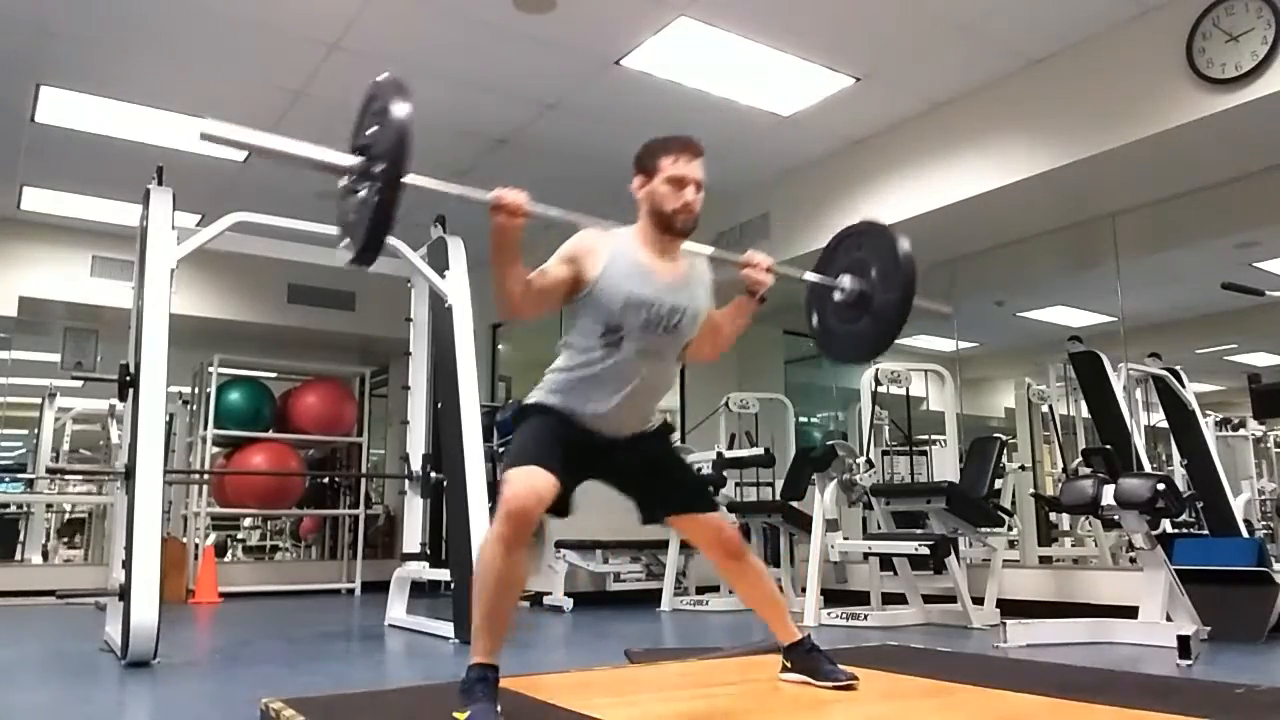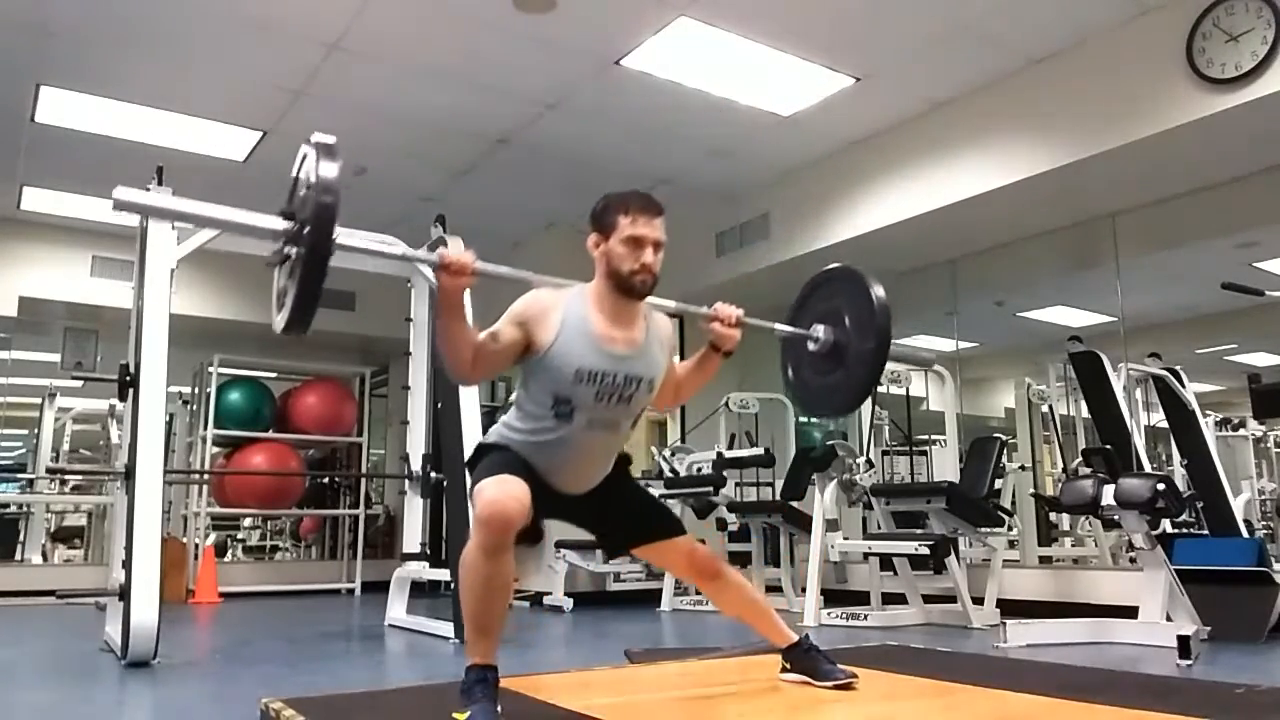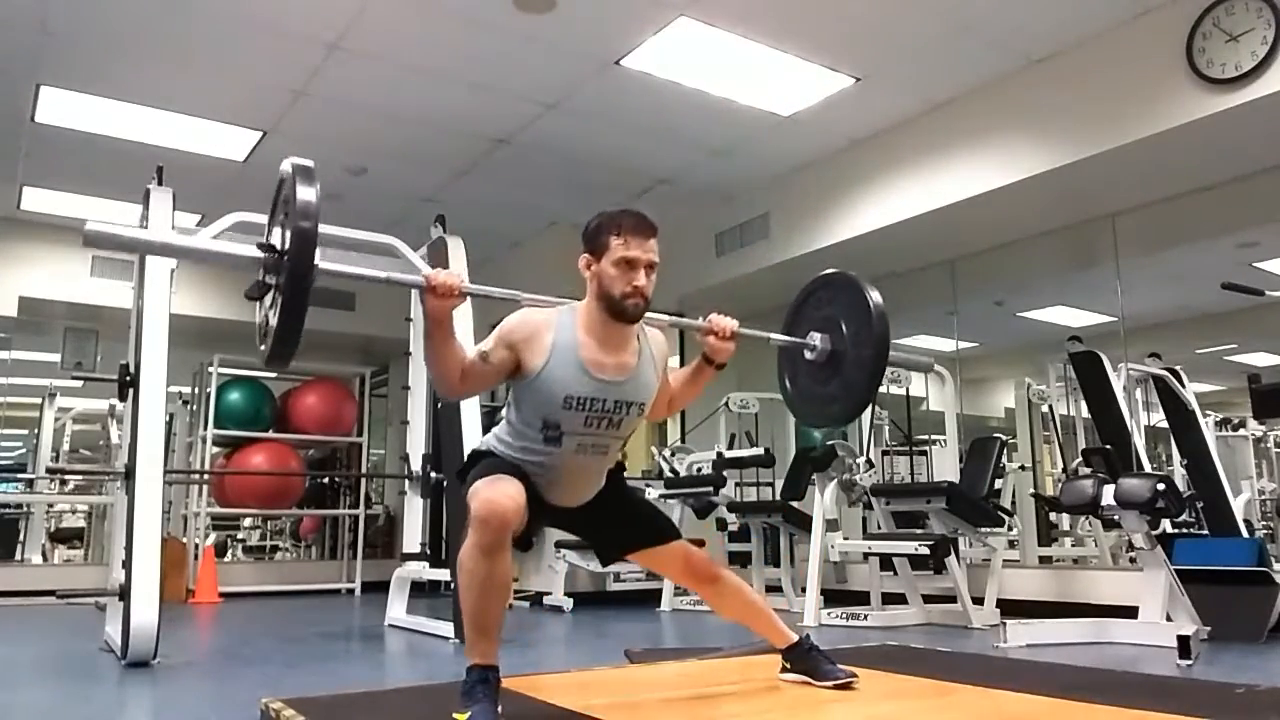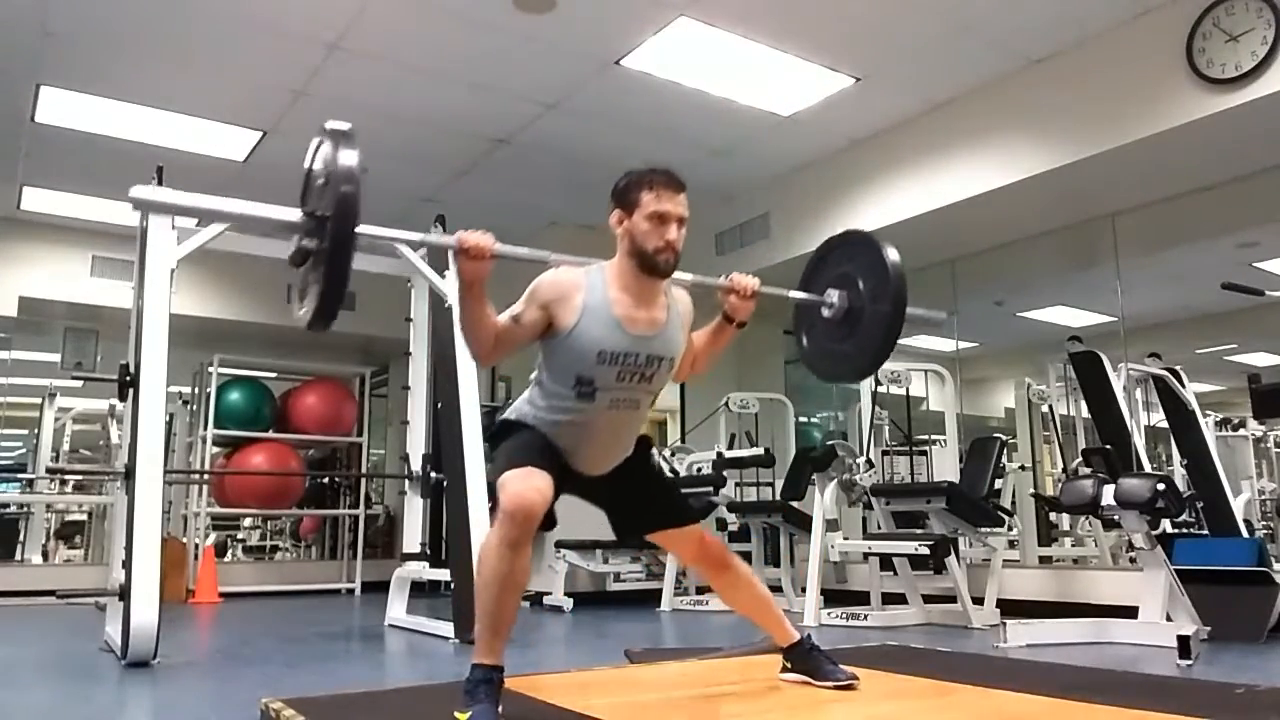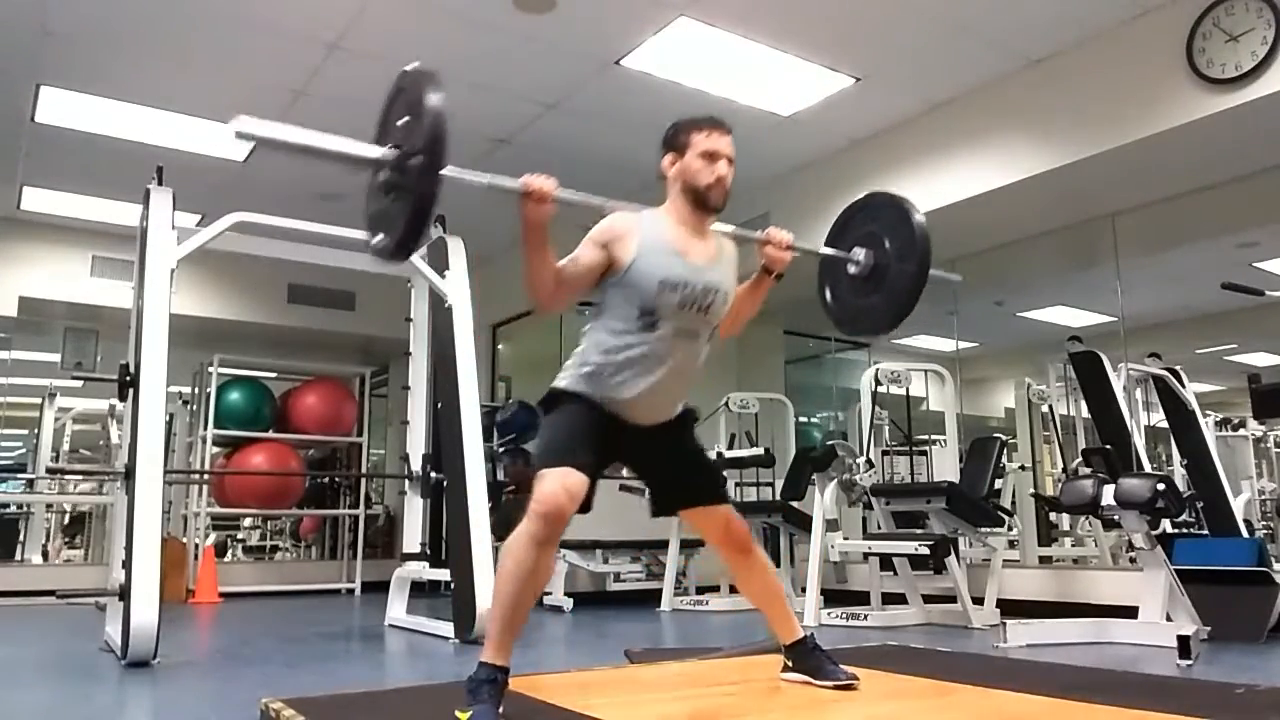
dt=0.3s
person 1, frame 1
left shoulder: (700, 274)
right shoulder: (595, 249)
left elbow: (703, 345)
right elbow: (517, 307)
left wrist: (752, 295)
right wrist: (505, 238)
left hip: (637, 432)
right hip: (561, 416)
left knee: (725, 540)
right knee: (520, 505)
left ankle: (799, 651)
person 1, frame 2
left shoulder: (661, 331)
right shoulder: (544, 310)
left elbow: (667, 395)
right elbow: (467, 368)
left wrist: (717, 347)
right wrist: (450, 296)
left hip: (597, 478)
right hip: (517, 456)
left knee: (701, 563)
right knee: (499, 513)
left ankle: (797, 652)
person 1, frame 3
left shoulder: (654, 346)
right shoulder: (534, 331)
left elbow: (661, 405)
right elbow: (454, 385)
left wrist: (712, 359)
right wrist: (437, 317)
left hip: (592, 487)
right hip: (510, 467)
left knee: (699, 567)
right knee: (494, 512)
left ankle: (797, 651)
person 1, frame 4
left shoulder: (679, 305)
right shoulder: (565, 290)
right elbow: (488, 349)
left wrist: (732, 319)
right wrist: (471, 280)
left hip: (618, 455)
right hip: (537, 436)
left knee: (710, 551)
right knee: (521, 505)
left ankle: (799, 651)
person 1, frame 5
left shoulder: (725, 251)
right shoulder: (627, 231)
right elbow: (548, 297)
left wrist: (769, 271)
right wrist: (536, 224)
left hip: (664, 416)
right hip: (589, 401)
left knee: (732, 532)
right knee: (550, 507)
left ankle: (798, 650)
